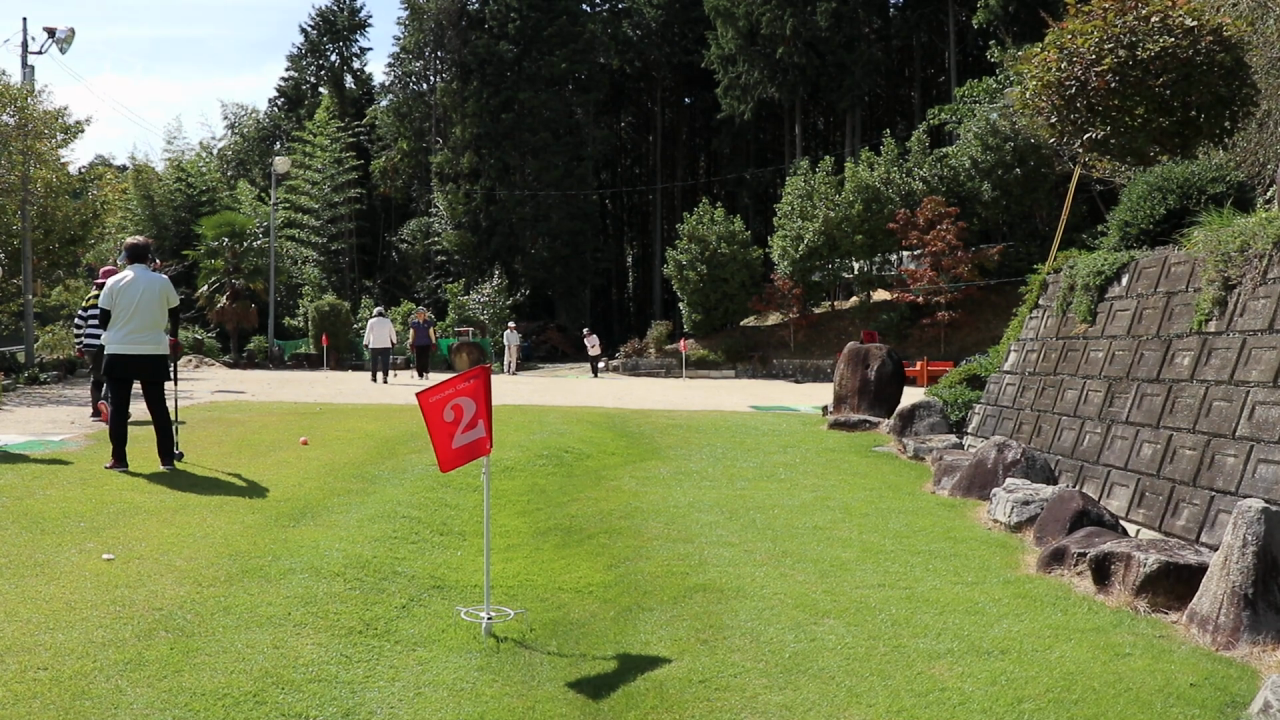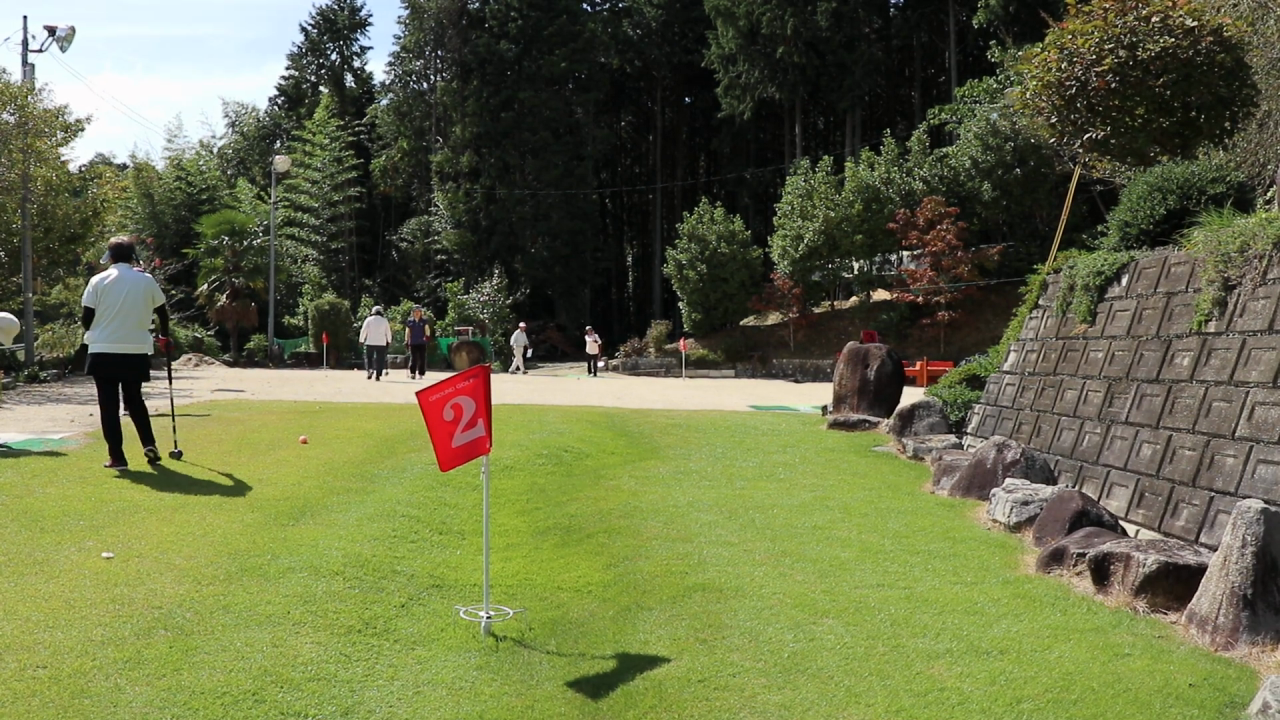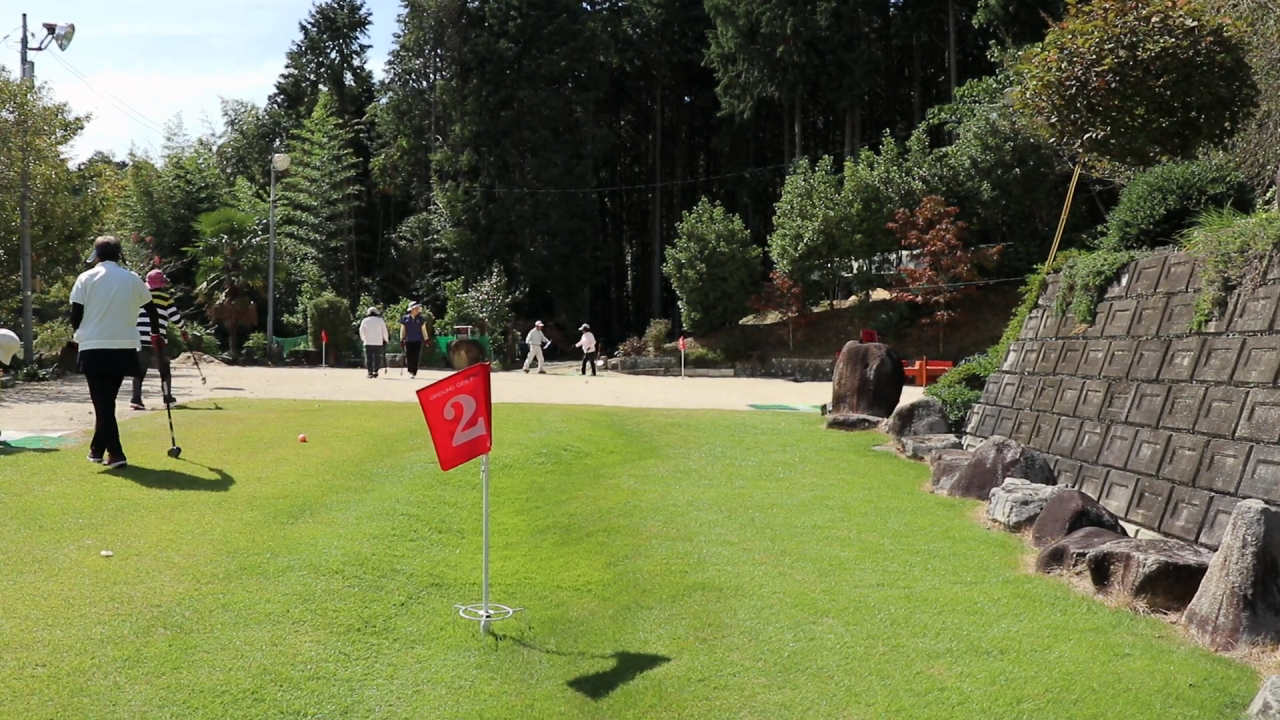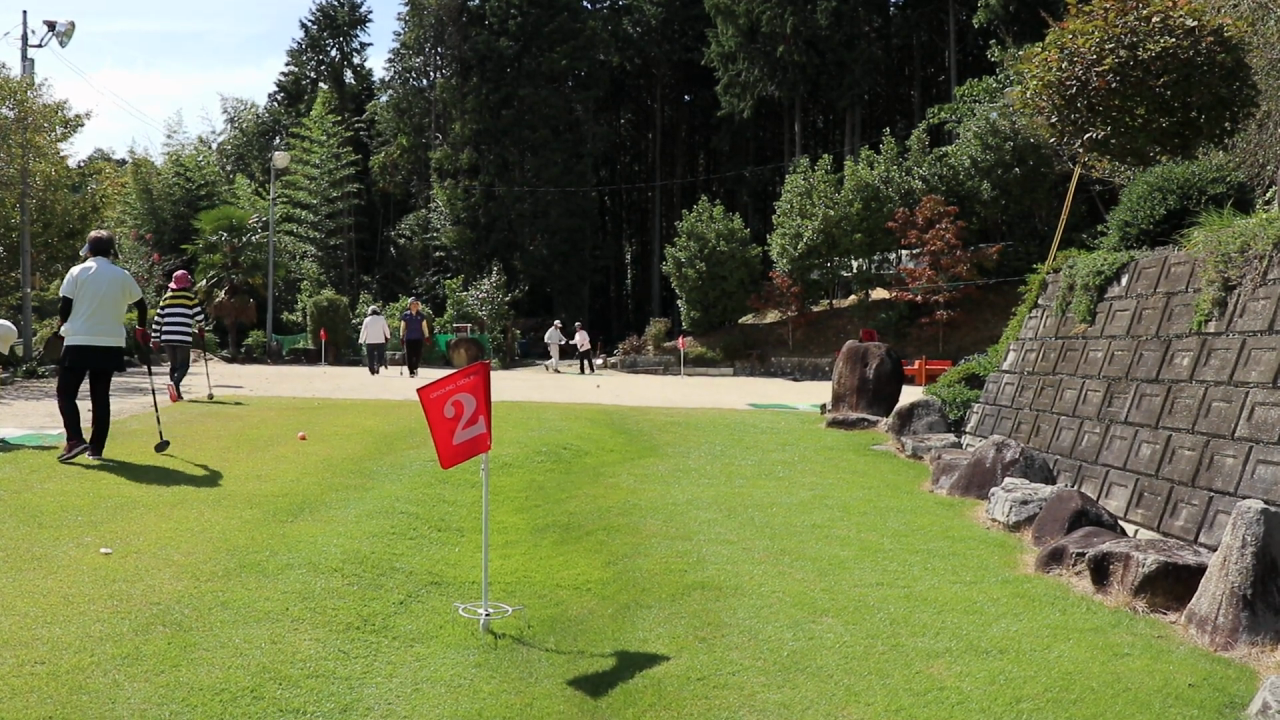
dt=0.7s
person 1, frame 1
left shoulder: (114, 282)
right shoulder: (162, 282)
left elbow: (103, 320)
right elbow: (174, 315)
right wrist: (173, 338)
left hip: (119, 353)
right hip: (153, 353)
left knee: (118, 408)
right knee: (158, 407)
left ankle: (119, 459)
right ankle: (167, 458)
person 1, frame 2
left shoulder: (98, 281)
right shoulder: (147, 281)
left elbow: (86, 318)
right elbow: (162, 313)
right wrist: (164, 337)
left hip: (104, 351)
right hip: (136, 352)
left knee: (109, 405)
right knee: (135, 402)
left ankle: (117, 457)
right ankle: (149, 444)
person 1, frame 3
left shoulder: (87, 277)
right shoulder: (132, 278)
left elbow: (75, 314)
right elbow: (152, 310)
left wrist: (79, 334)
right wrist: (155, 335)
left hip: (94, 347)
right hip: (123, 347)
left knee: (102, 401)
right knee: (107, 400)
left ankle: (115, 453)
right ankle: (98, 449)
person 1, frame 4
left shoulder: (77, 272)
right shoulder: (123, 276)
left elbow: (65, 308)
right elbow: (141, 306)
left wrist: (64, 325)
right wrist: (142, 329)
left hip: (79, 343)
right hip: (110, 345)
left knee: (66, 394)
right knee: (101, 397)
left ankle: (76, 440)
right ankle: (96, 447)
